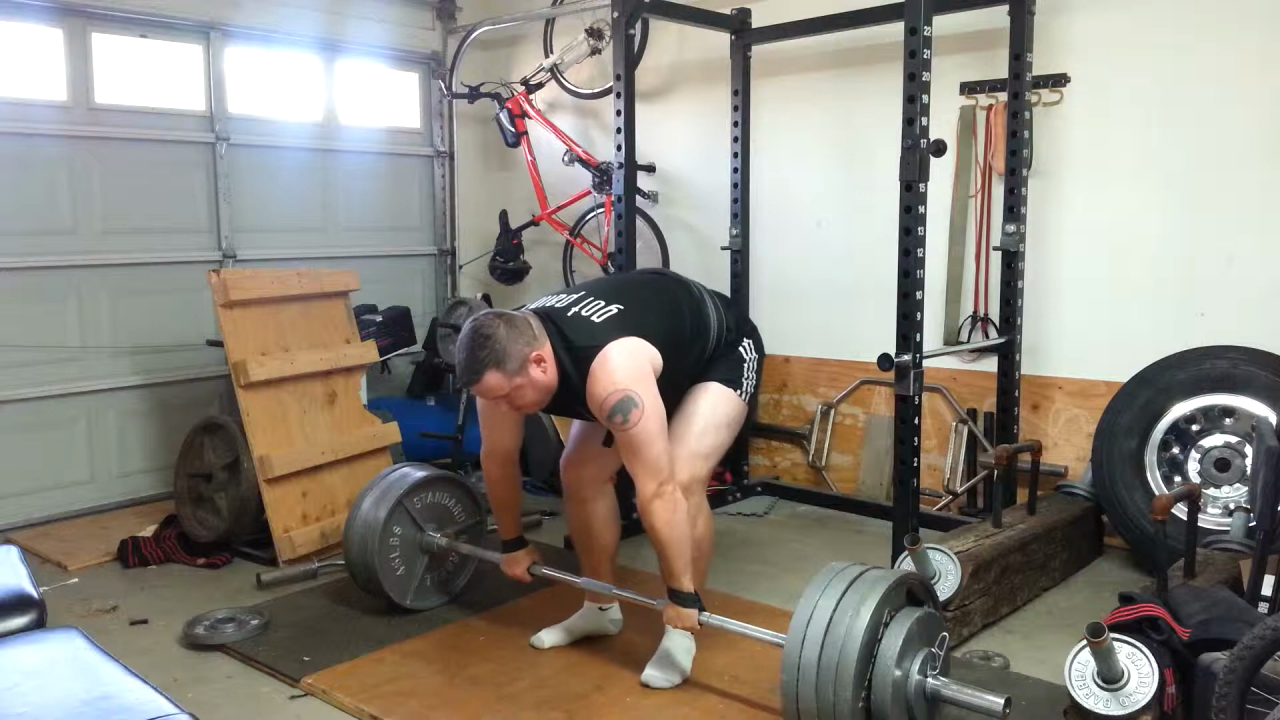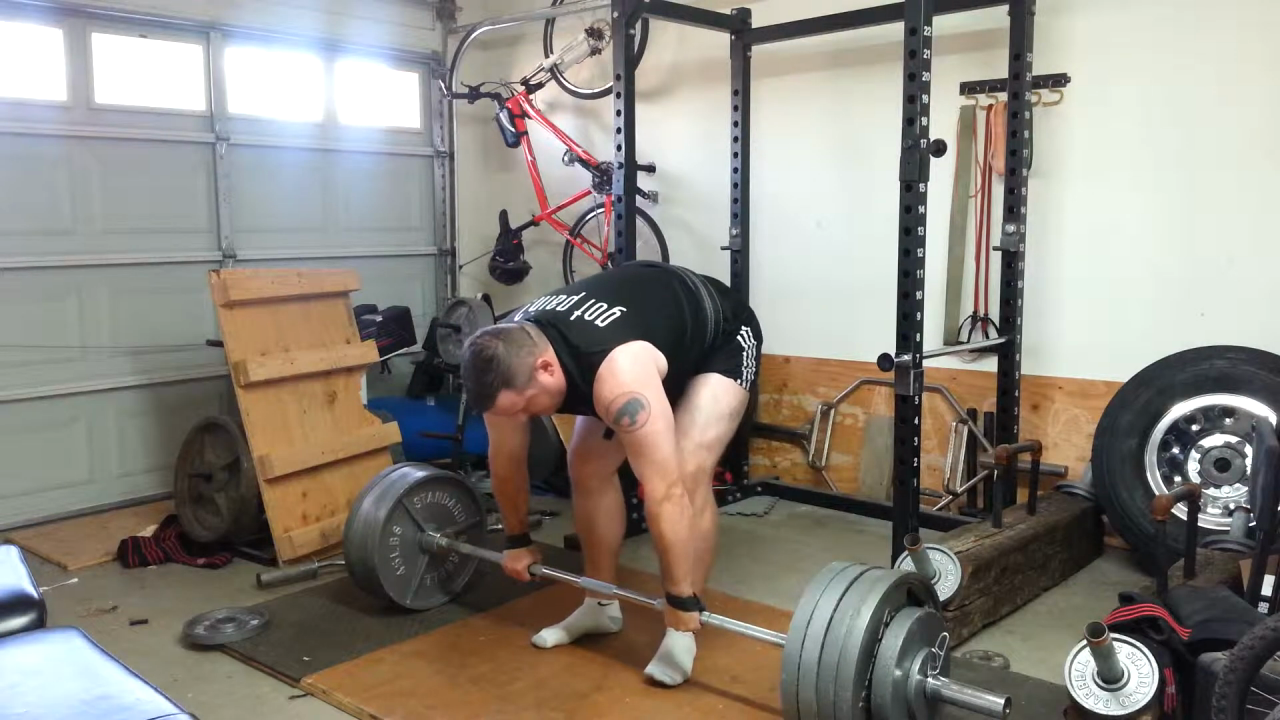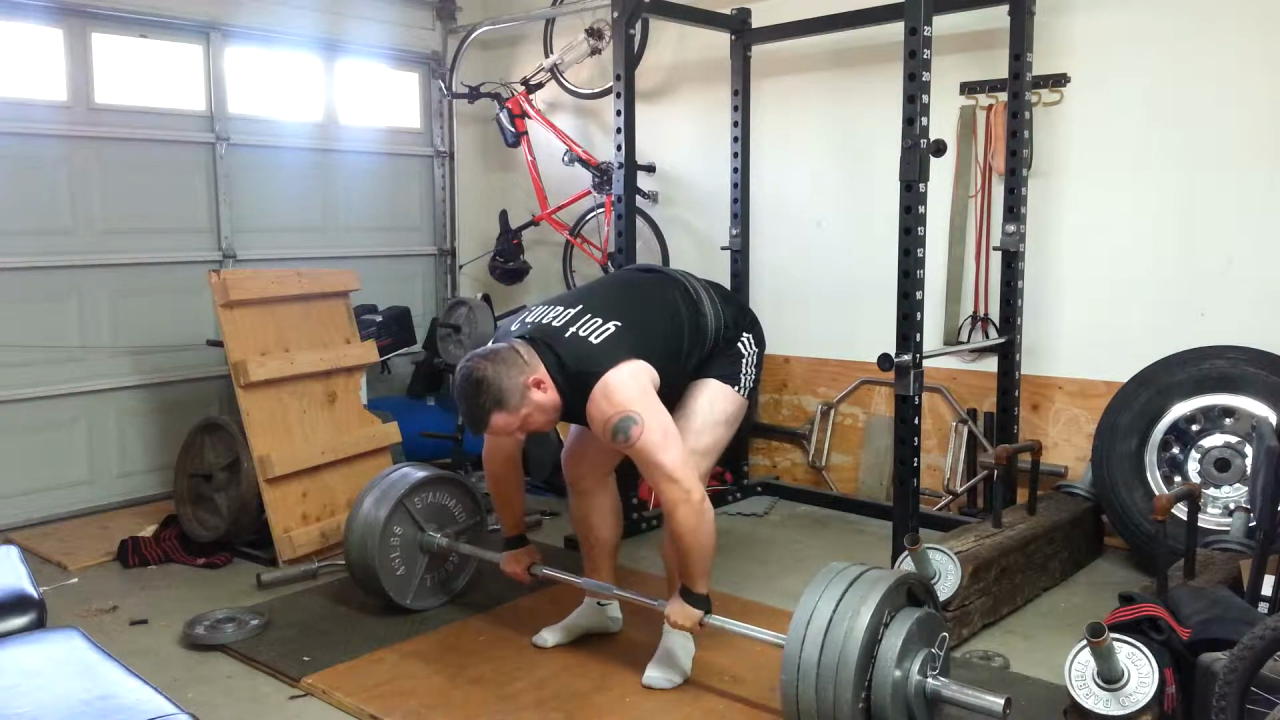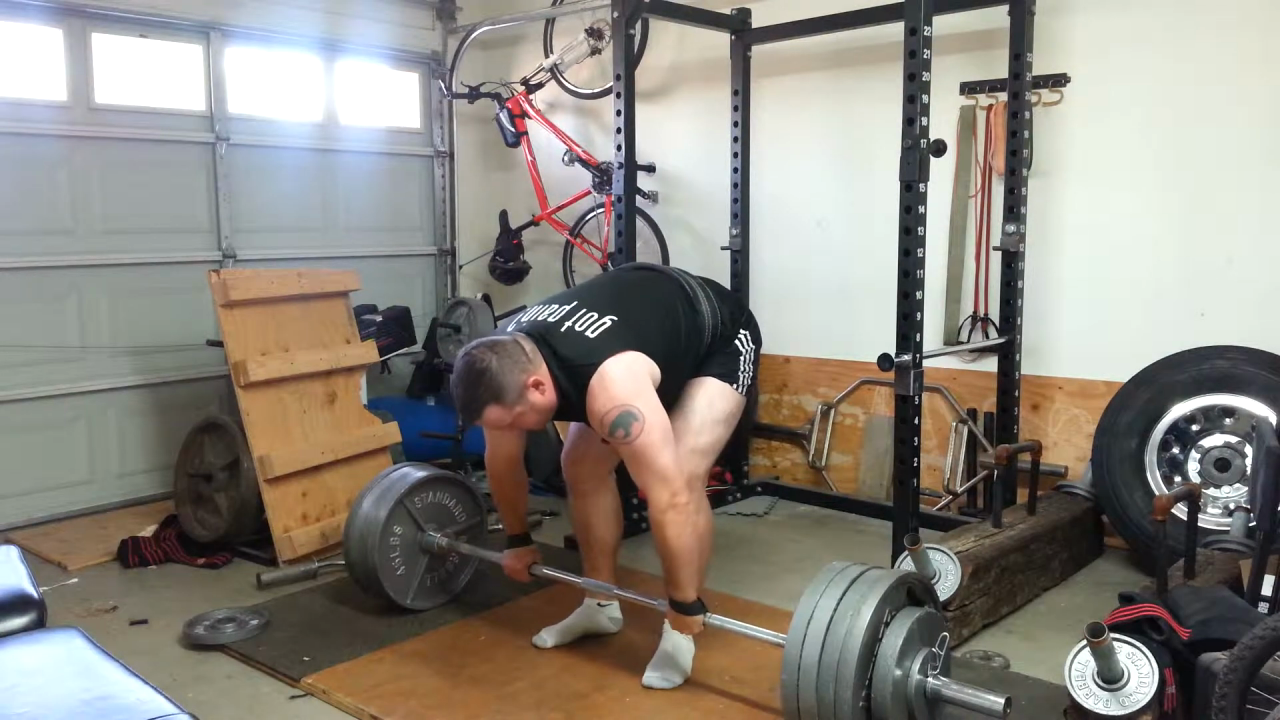
dt=1s
person 1, frame 1
left shoulder: (612, 372)
right shoulder: (506, 357)
left elbow: (657, 490)
right elbow: (498, 457)
left wrist: (682, 596)
right wrist: (512, 544)
left hip: (721, 352)
right hip: (655, 335)
left knee: (681, 480)
right knee: (580, 472)
left ankle: (680, 631)
right ankle: (601, 608)
person 1, frame 2
left shoulder: (619, 374)
right shoulder: (508, 360)
left elbow: (665, 491)
right elbow: (506, 458)
left wrist: (680, 600)
right wrist: (517, 540)
left hip: (722, 337)
right hip: (652, 318)
left knee: (688, 474)
right knee: (587, 467)
left ankle: (681, 630)
right ankle: (601, 605)
person 1, frame 3
left shoulder: (612, 391)
right shoulder: (504, 364)
left elbow: (687, 496)
right elbow: (500, 458)
left wrist: (693, 596)
right wrist: (514, 541)
left hip: (724, 341)
right hip: (650, 318)
left knee: (679, 477)
right knee: (581, 466)
left ankle: (678, 632)
right ankle: (601, 605)
person 1, frame 4
left shoulder: (611, 386)
right shoulder: (504, 364)
left elbow: (671, 498)
right elbow: (503, 461)
left wrist: (685, 605)
right wrist: (518, 541)
left hip: (720, 339)
right hip: (647, 315)
left knee: (682, 476)
right knee: (581, 467)
left ankle: (676, 631)
right ankle: (601, 605)
